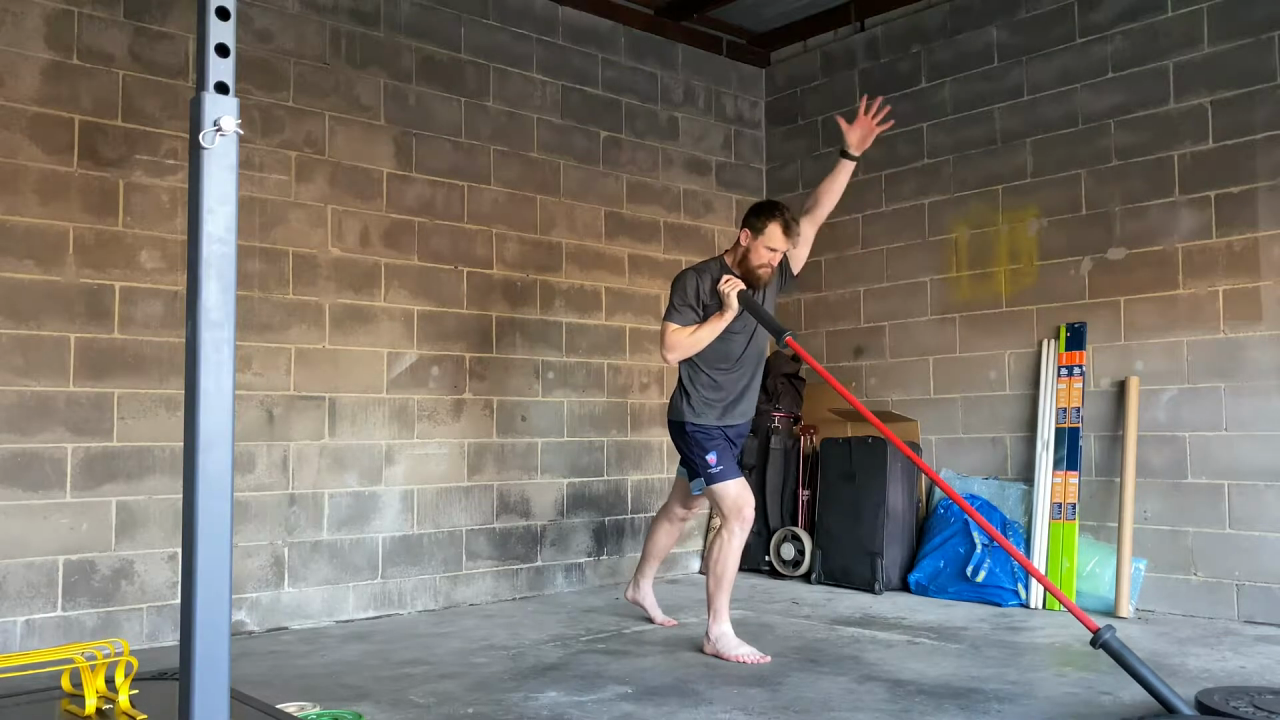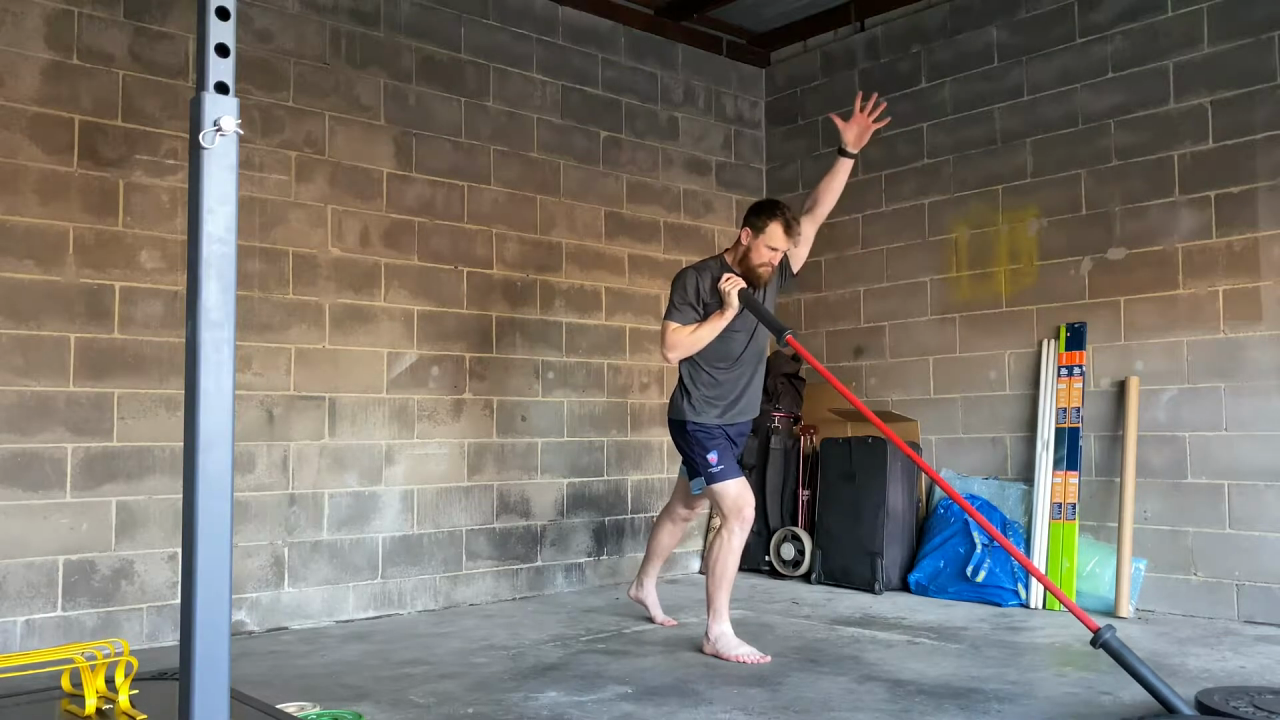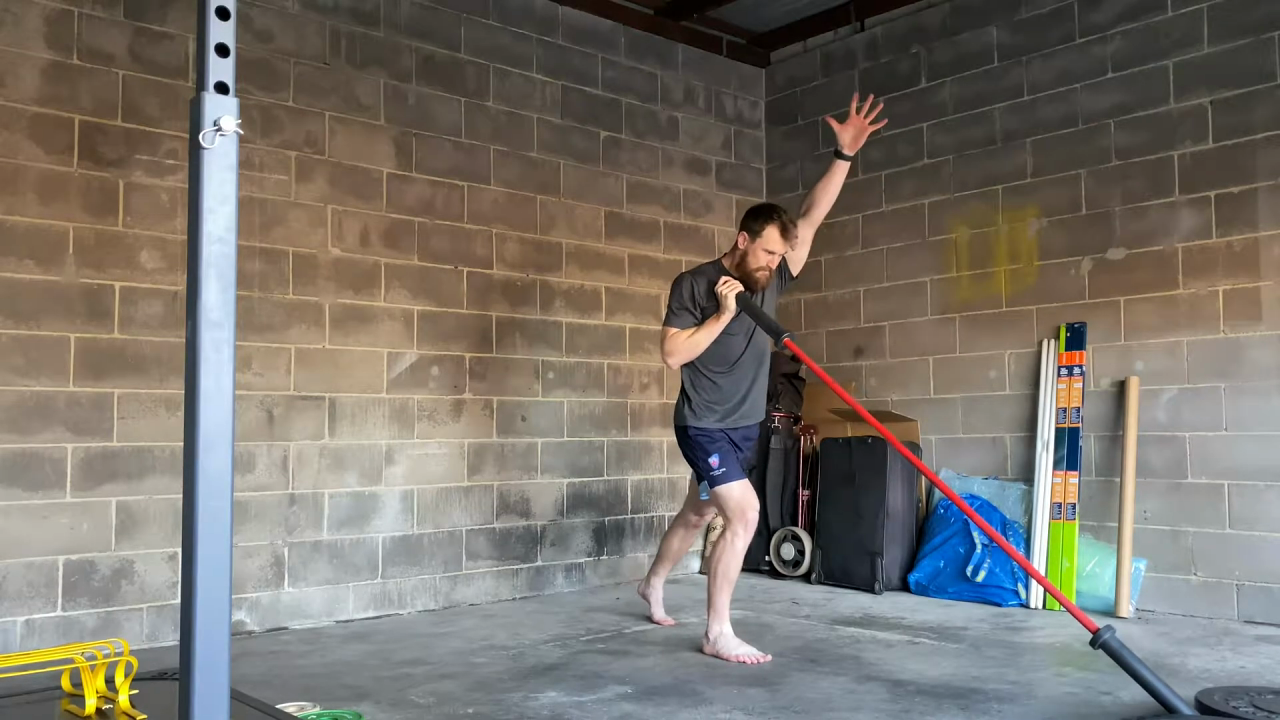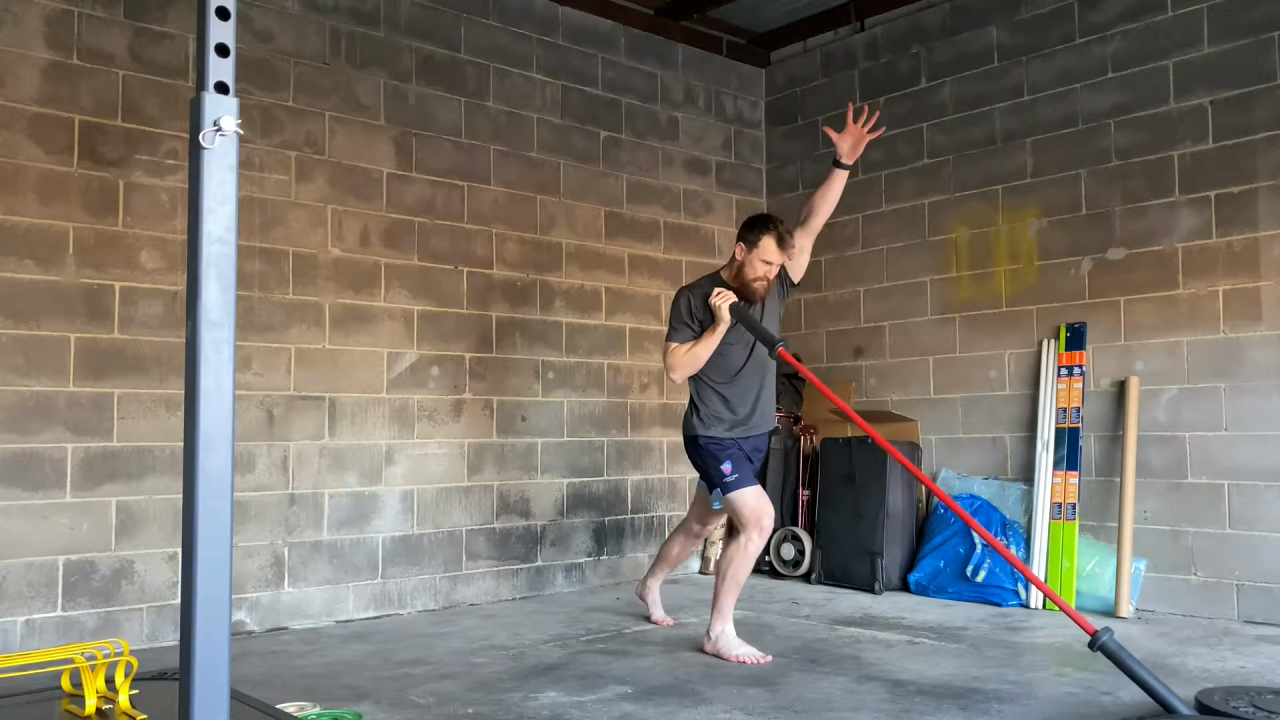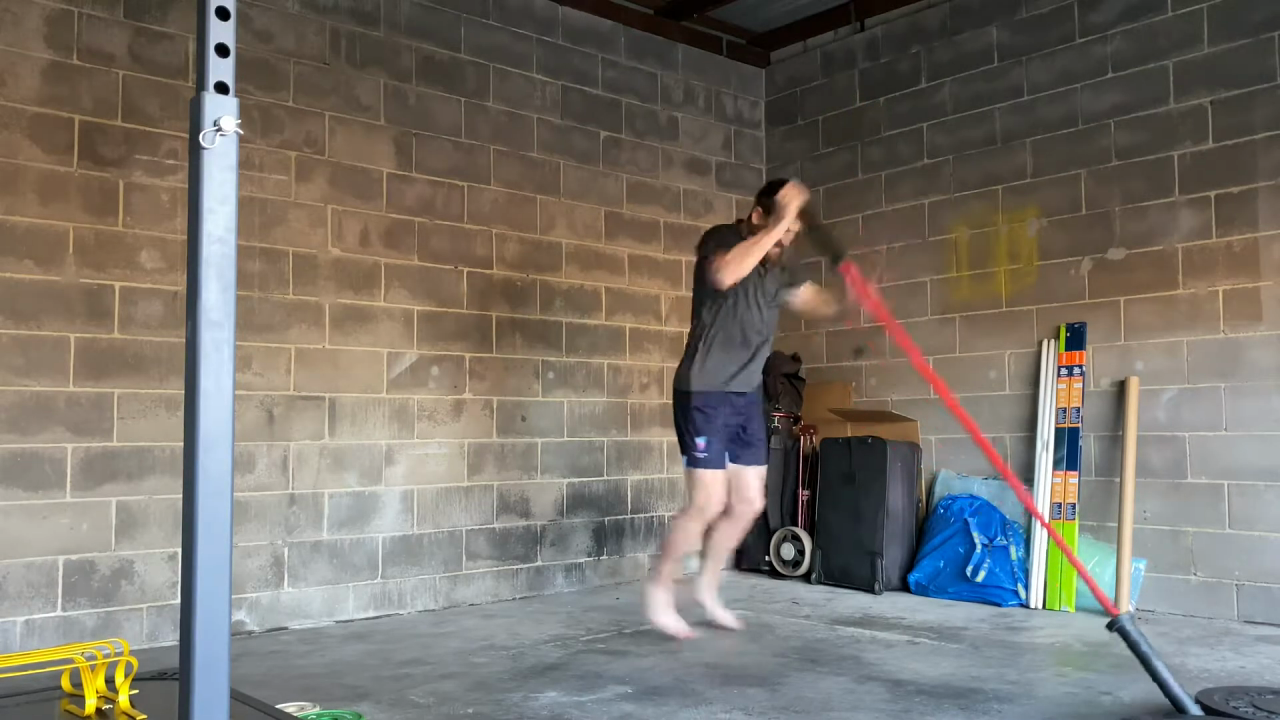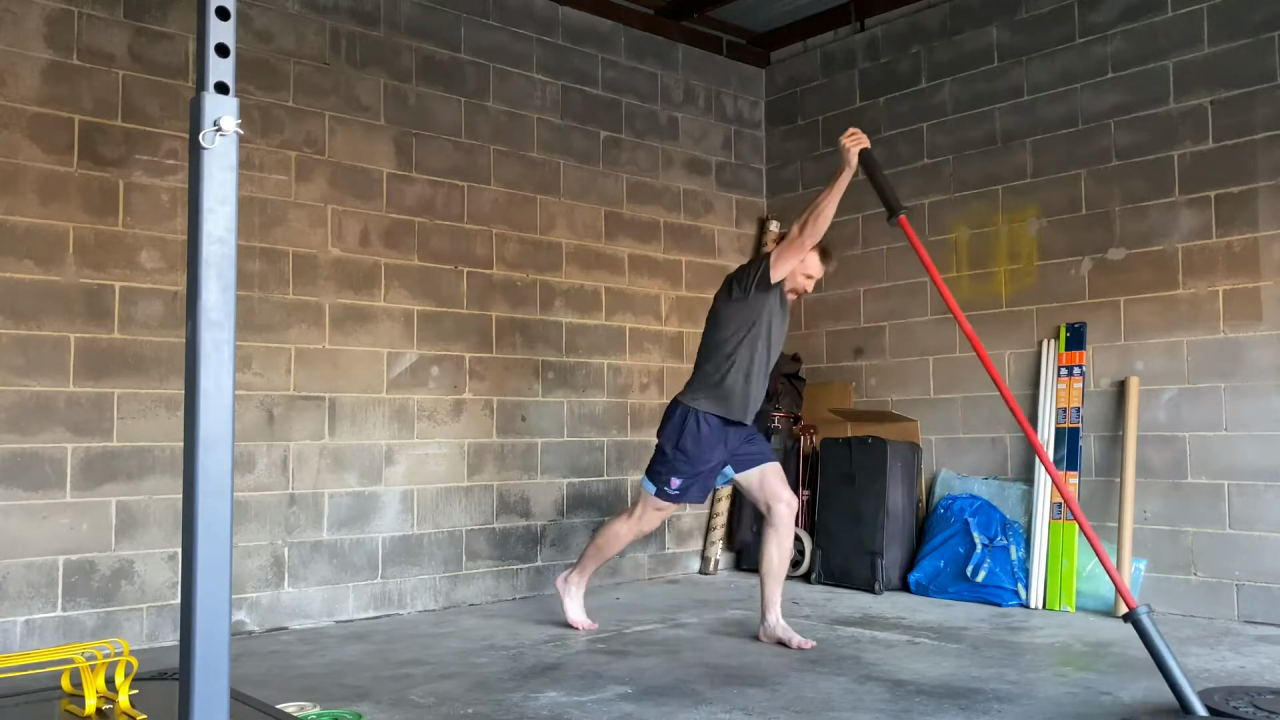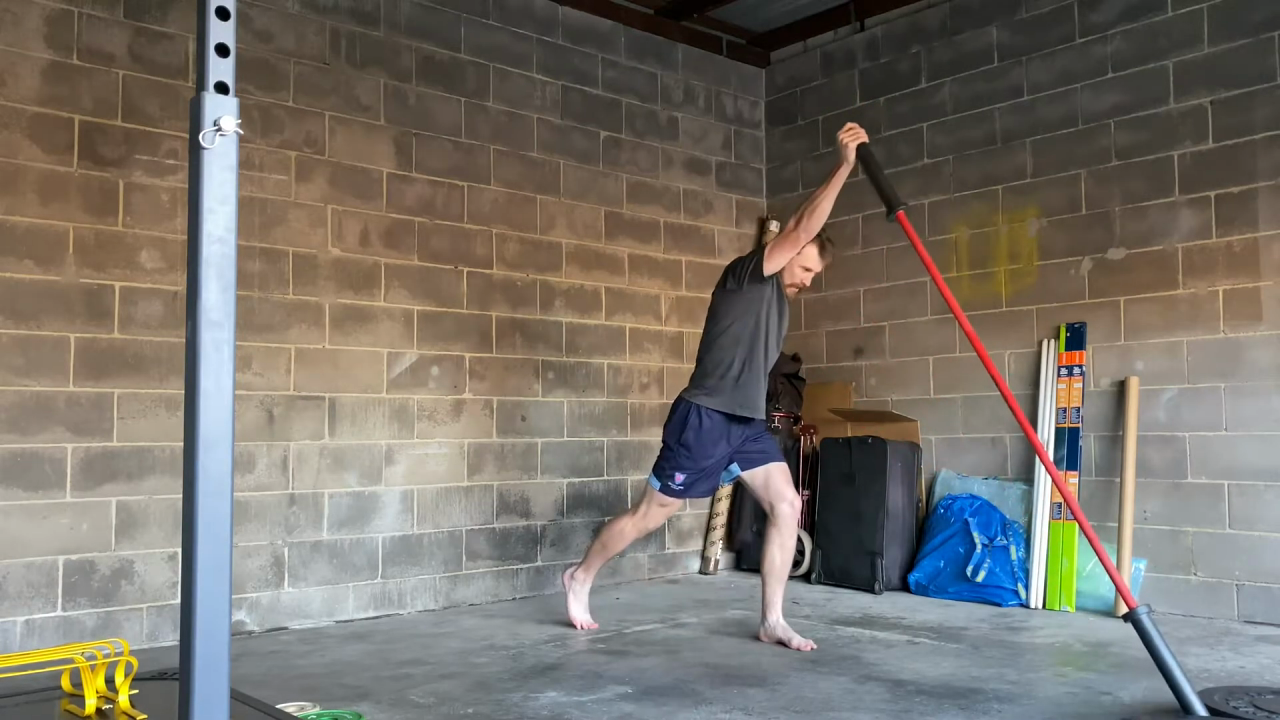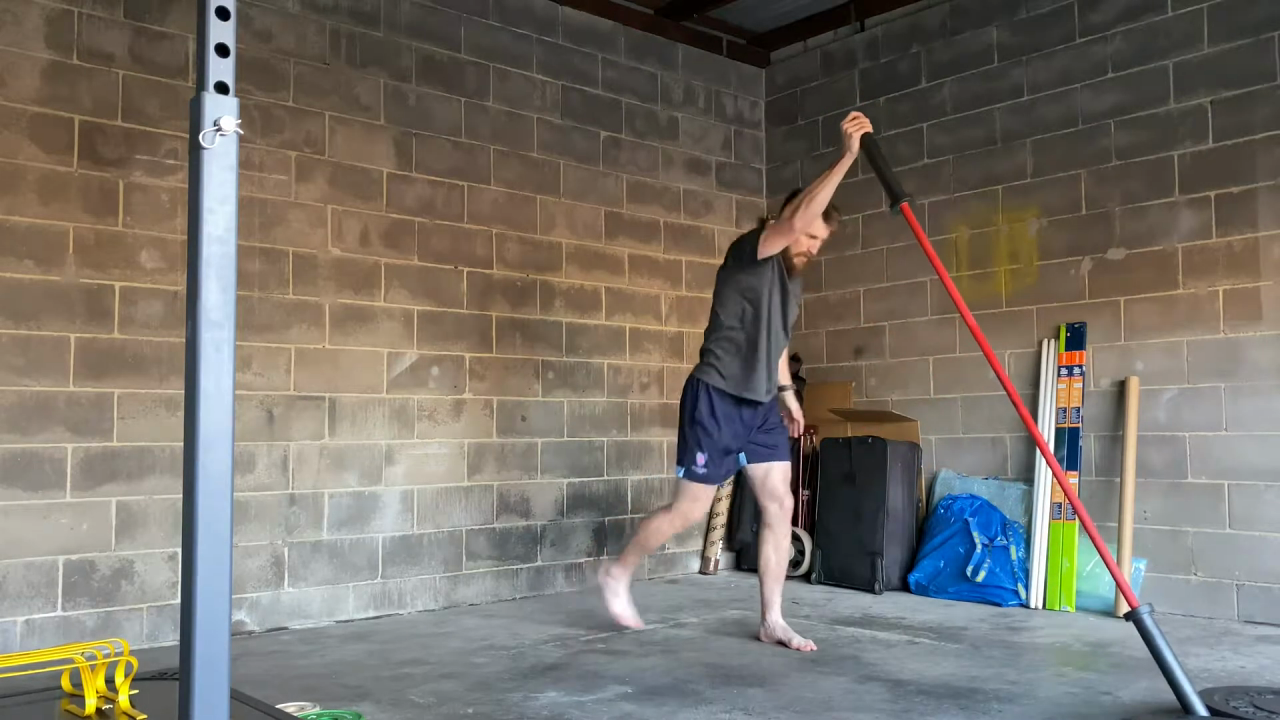
dt=0.3s
person 1, frame 1
left shoulder: (772, 275)
right shoulder: (696, 281)
left elbow: (816, 213)
right elbow: (672, 349)
left wrist: (851, 153)
right wrist: (726, 312)
left hip: (733, 421)
right hip: (698, 421)
left knee: (682, 507)
right knee: (740, 511)
left ankle: (642, 585)
right ankle: (718, 633)
person 1, frame 2
left shoulder: (772, 273)
right shoulder: (696, 280)
left elbow: (815, 213)
right elbow: (673, 348)
left wrist: (849, 151)
right wrist: (727, 310)
left hip: (735, 420)
right hip: (699, 420)
left knee: (684, 508)
right knee: (740, 511)
left ankle: (644, 585)
right ankle: (718, 633)
person 1, frame 3
left shoulder: (772, 276)
right shoulder: (694, 285)
left elbow: (813, 215)
right elbow: (672, 355)
left wrist: (845, 153)
right wrist: (723, 314)
left hip: (744, 424)
right hip: (705, 426)
left knee: (698, 513)
right knee: (744, 514)
left ankle: (653, 583)
right ankle: (717, 633)
person 1, frame 4
left shoulder: (775, 285)
right shoulder: (693, 298)
left elbow: (812, 223)
right elbow: (676, 369)
left wrist: (844, 162)
right wrist: (719, 326)
left hip: (754, 434)
right hip: (714, 435)
left knee: (701, 524)
right knee: (759, 521)
left ankle: (649, 585)
right ankle: (719, 633)
person 1, frame 5
left shoulder: (780, 265)
right shoulder: (718, 241)
left elbow: (811, 300)
right elbow: (725, 276)
left wrist: (847, 304)
right wrist: (777, 224)
left hip: (746, 397)
right hip: (705, 393)
left knee: (749, 502)
right knee: (707, 500)
left ankle: (707, 586)
right ankle: (660, 593)
person 1, frame 6
left shoulder: (775, 303)
right shoulder: (749, 283)
right elbow: (805, 235)
right wrist: (846, 171)
left hip: (737, 425)
right hip: (699, 422)
left knee: (783, 506)
right knee: (644, 518)
left ankle: (772, 621)
right ankle: (574, 581)
person 1, frame 7
left shoulder: (776, 295)
right shoulder: (745, 276)
right elbow: (802, 230)
right wrist: (844, 166)
left hip: (747, 420)
right hip: (706, 417)
left knee: (787, 506)
right knee: (650, 514)
left ankle: (772, 620)
right ankle: (580, 578)
person 1, frame 8
left shoulder: (791, 275)
right shoulder: (747, 254)
right elbow: (796, 217)
left wrist: (786, 391)
right wrist: (847, 156)
left hip: (760, 404)
right hip: (716, 398)
left knee: (780, 506)
right knee: (689, 509)
left ankle: (772, 619)
right ankle: (617, 574)
